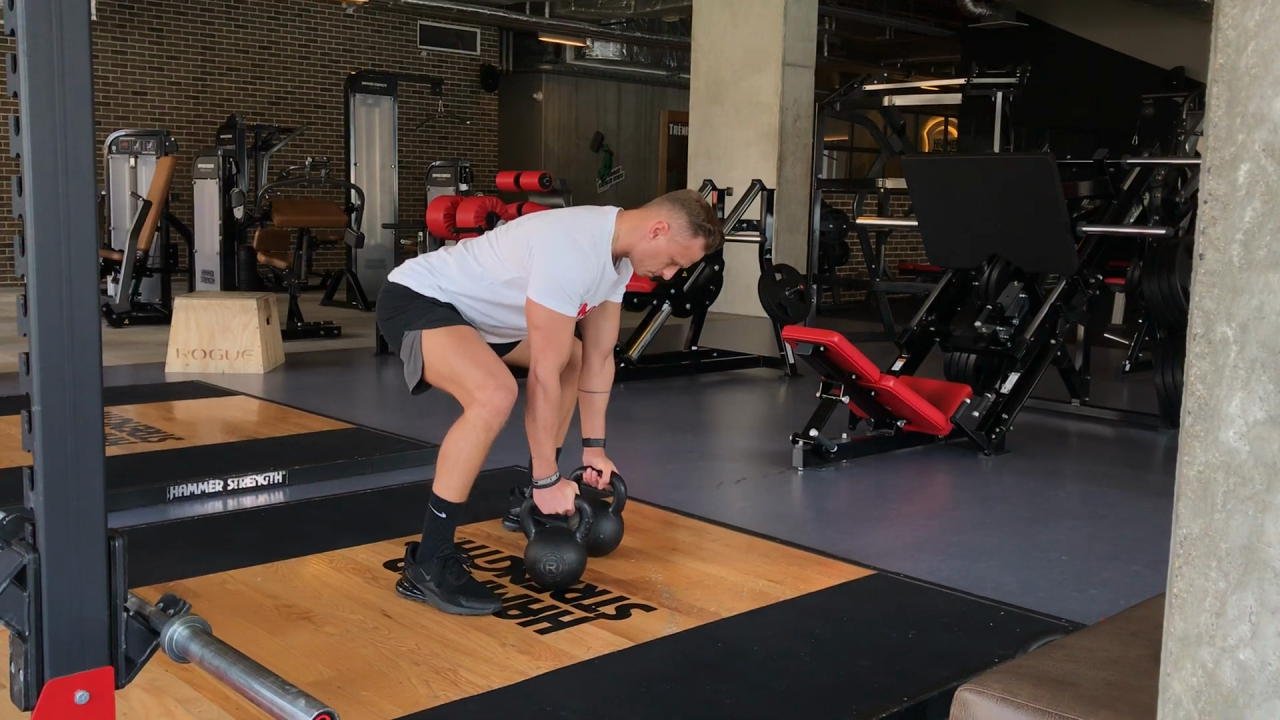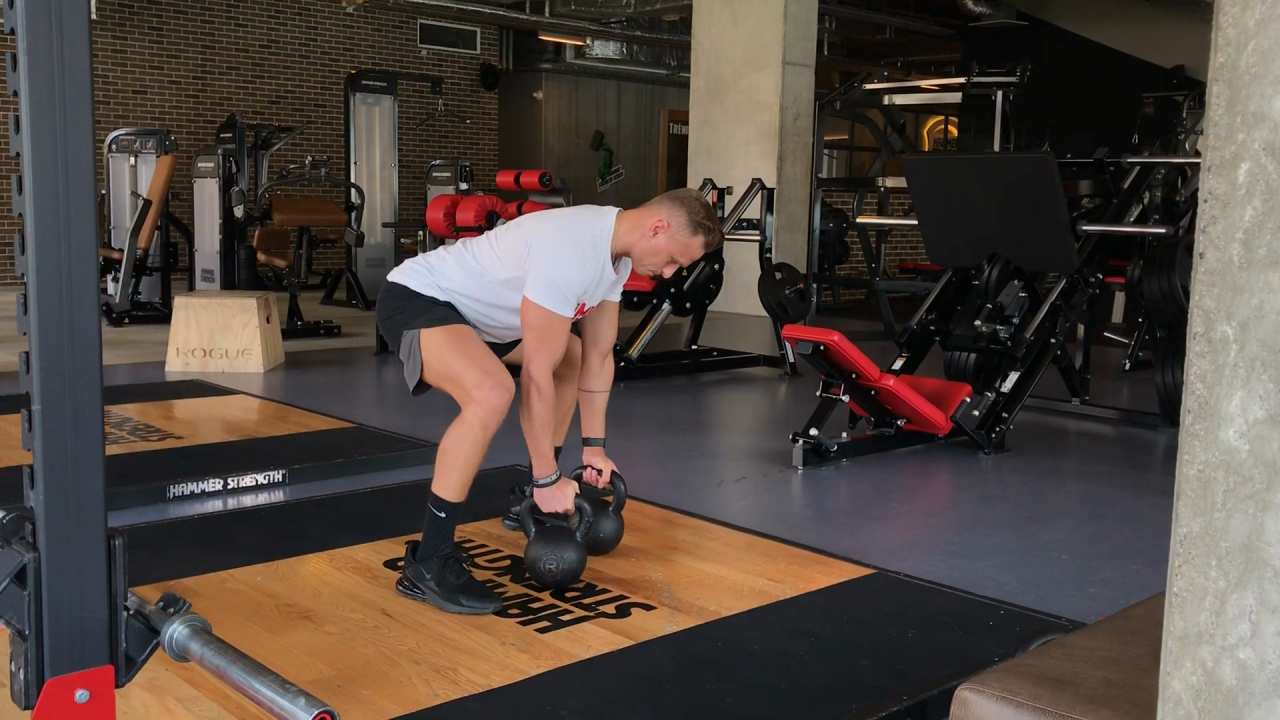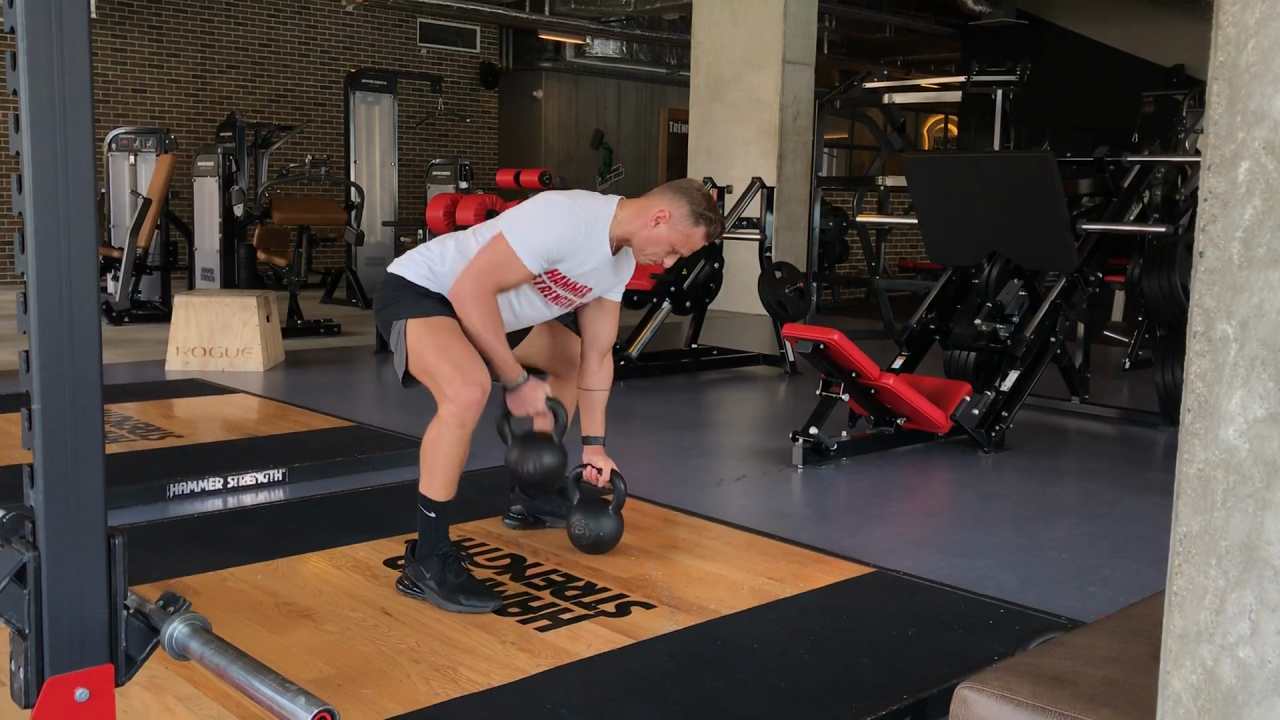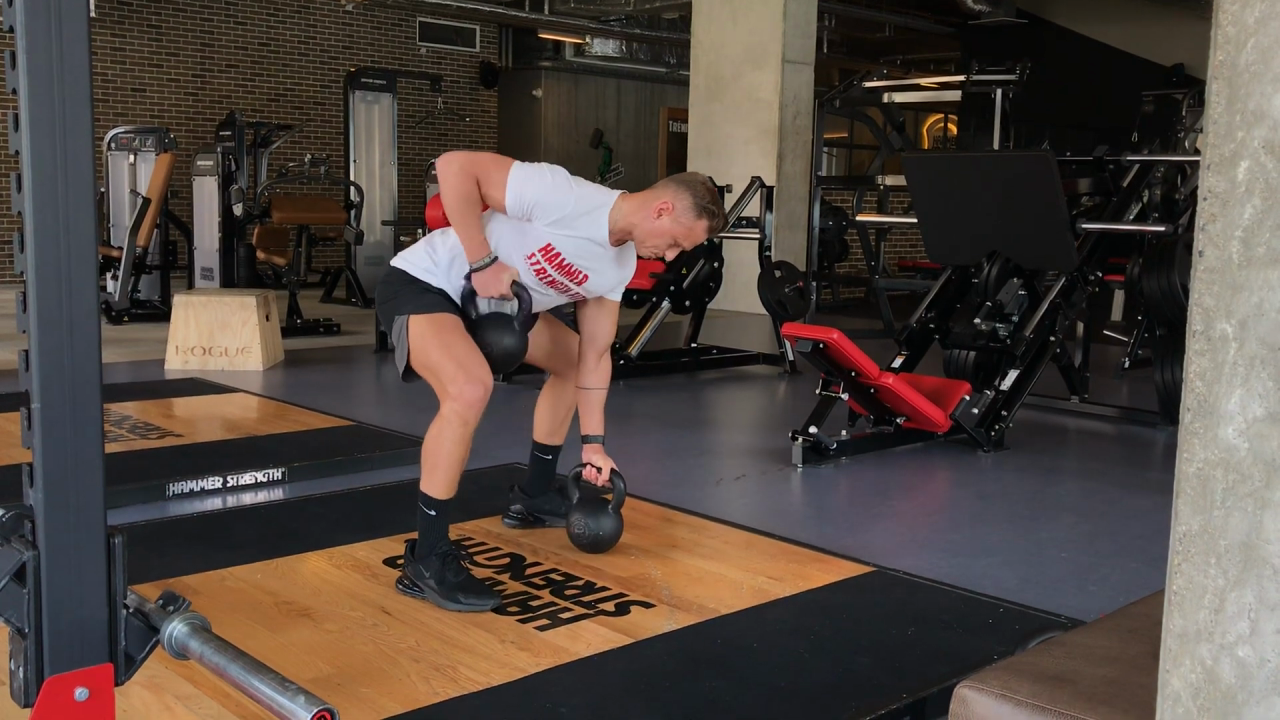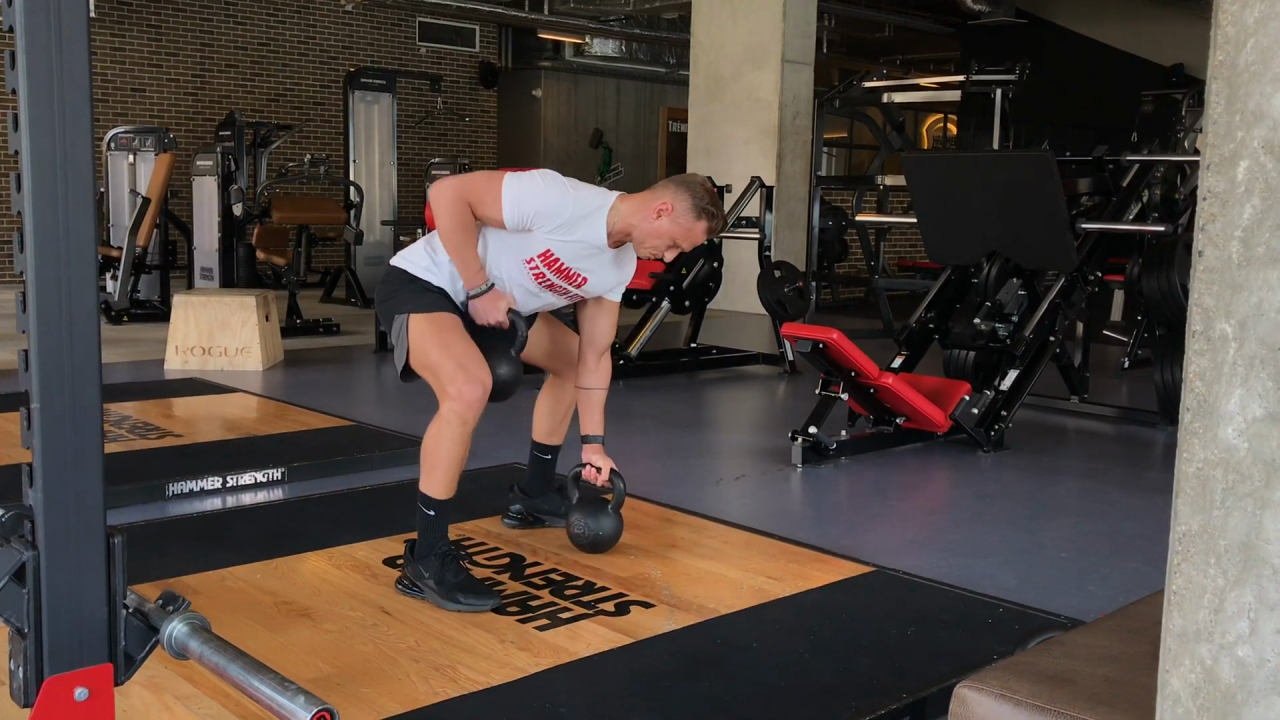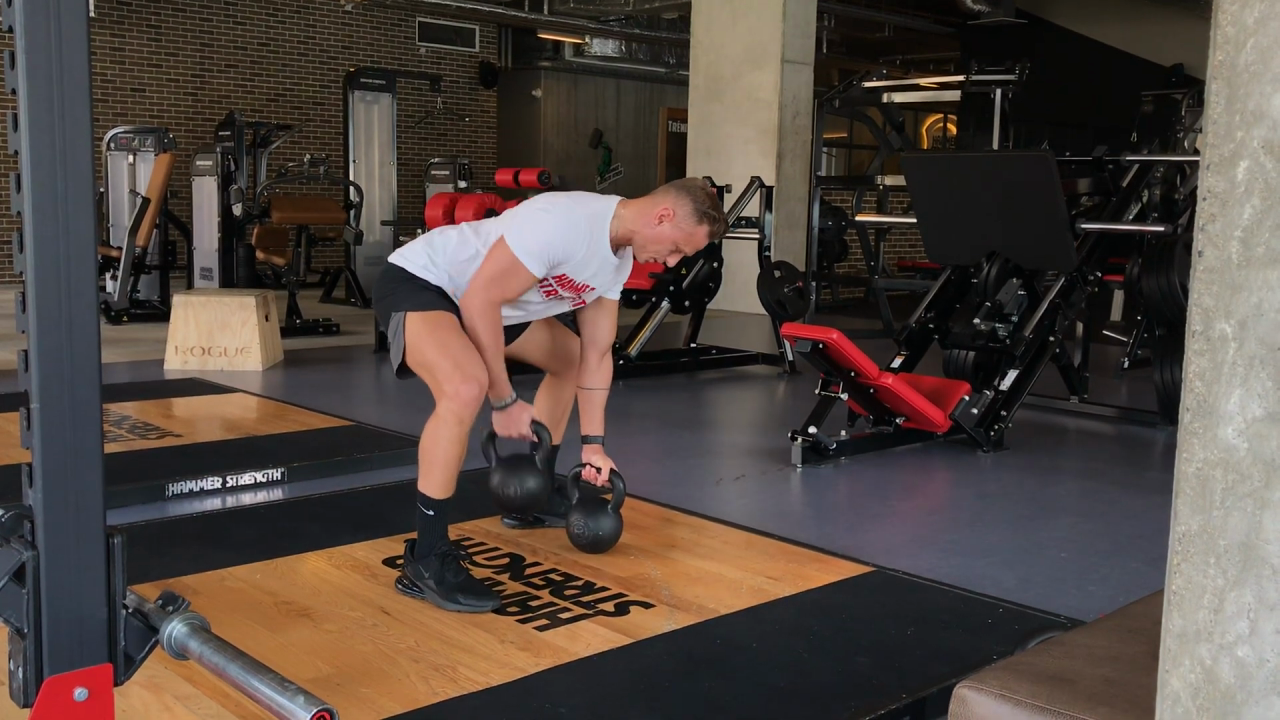
dt=0.3s
person 1, frame 1
left shoulder: (617, 253)
right shoulder: (573, 250)
left elbow: (598, 356)
right elbow: (545, 375)
left wrist: (595, 447)
right wrist: (548, 479)
left hip: (473, 304)
right hip: (417, 296)
left knee: (574, 358)
right knee: (494, 394)
left ankle: (529, 500)
right ankle: (429, 564)
person 1, frame 2
left shoulder: (615, 253)
right shoulder: (571, 250)
left elbow: (597, 356)
right elbow: (537, 374)
left wrist: (594, 446)
right wrist: (547, 478)
left hip: (471, 306)
right hip: (417, 296)
left knee: (573, 358)
right knee: (491, 394)
left ankle: (528, 498)
right ankle: (430, 563)
person 1, frame 3
left shoulder: (619, 260)
right shoulder: (565, 220)
left elbow: (596, 355)
right elbow: (470, 290)
left wrist: (594, 445)
right wrist: (516, 382)
right hip: (419, 287)
left knee: (572, 358)
right knee: (469, 391)
left ankle: (533, 498)
right ankle: (428, 562)
person 1, frame 4
left shoulder: (619, 261)
right shoulder: (562, 195)
left elbow: (594, 355)
right elbow: (454, 165)
left wrist: (592, 444)
right wrist: (484, 263)
left hip: (491, 295)
right hip: (421, 282)
left knee: (570, 359)
right knee: (470, 389)
left ankle: (534, 496)
right ankle: (427, 560)
person 1, frame 5
left shoulder: (620, 262)
right shoulder: (559, 199)
left elbow: (594, 355)
right elbow: (447, 194)
left wrist: (592, 444)
right wrist: (480, 290)
right hip: (420, 280)
left knee: (570, 358)
right knee: (469, 388)
left ankle: (533, 495)
right ankle: (427, 560)
person 1, frame 6
left shoulder: (618, 259)
right shoulder: (564, 222)
left elbow: (596, 353)
right elbow: (478, 301)
left wrist: (593, 444)
right wrist: (505, 402)
left hip: (482, 300)
right hip: (419, 280)
left knee: (570, 358)
right knee: (466, 388)
right ankle: (427, 561)
